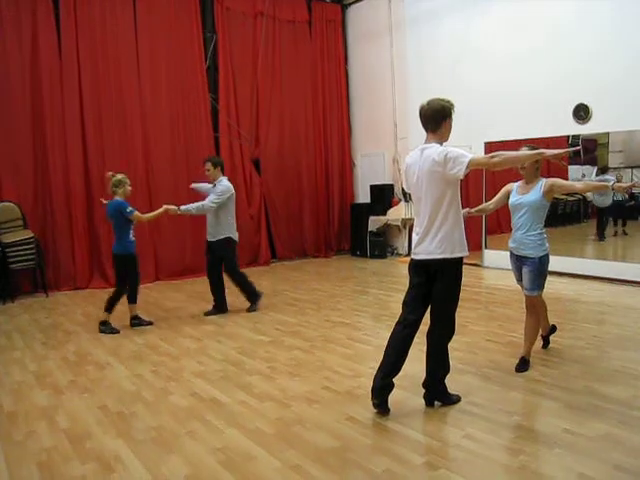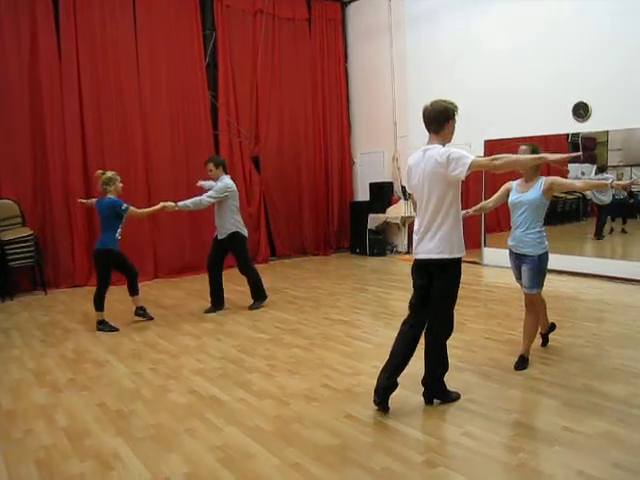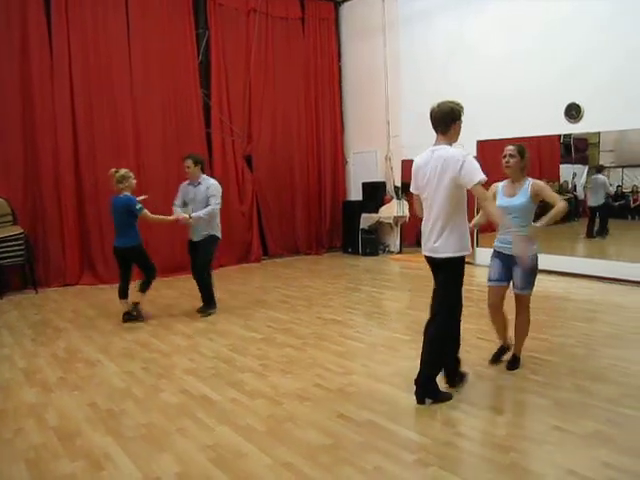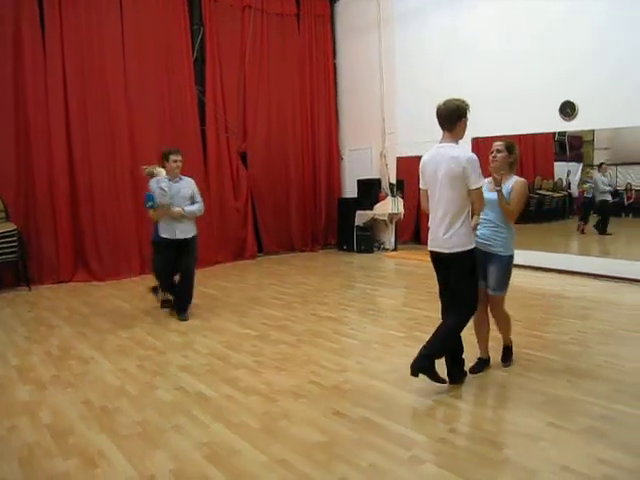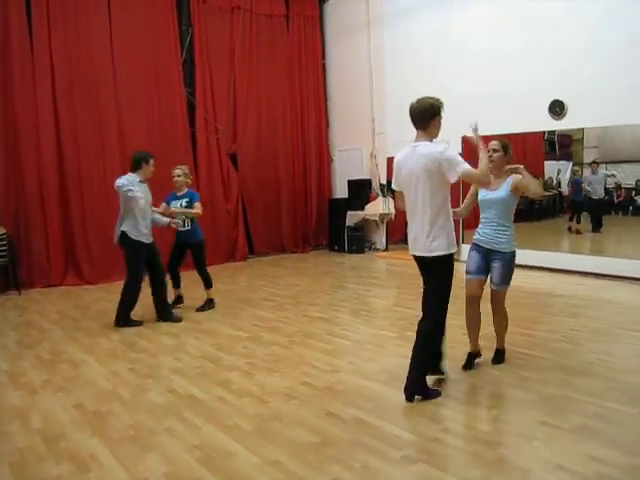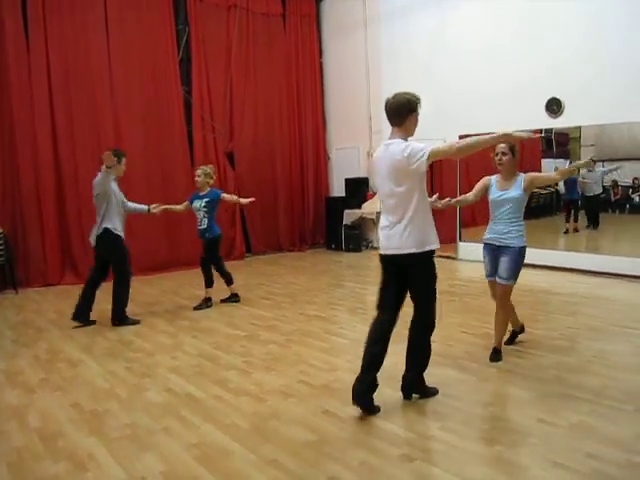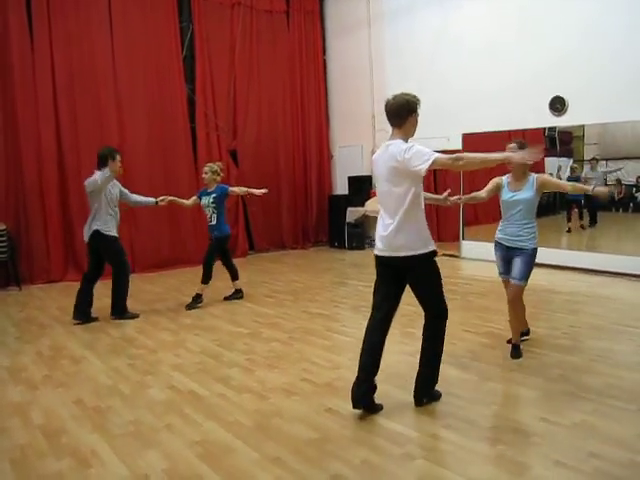
dt=0.4s
person 1, frame 1
left shoulder: (411, 160)
right shoulder: (445, 156)
right elbow: (492, 161)
left wrist: (456, 211)
right wrist: (540, 153)
left hip: (420, 254)
right hip: (446, 254)
left knee: (408, 320)
right knee: (441, 324)
left ankle: (381, 387)
right ankle: (435, 390)
person 1, frame 2
left shoulder: (413, 161)
right shoulder: (447, 157)
right elbow: (493, 164)
right wrist: (542, 158)
left hip: (421, 252)
right hip: (444, 254)
left knee: (415, 320)
right knee: (439, 323)
left ankle: (385, 385)
right ankle: (434, 388)
person 1, frame 3
left shoulder: (420, 161)
right shoulder: (461, 160)
right elbow: (485, 200)
left hip: (431, 246)
right hip: (451, 249)
left knee: (450, 311)
right knee: (442, 314)
left ankle: (452, 370)
right ankle: (426, 385)
person 1, frame 4
left shoulder: (427, 158)
right shoulder: (467, 158)
right elbow: (478, 206)
left hip: (435, 244)
right hip: (460, 245)
left knee: (450, 306)
right knee: (465, 306)
left ankle: (455, 368)
right ankle: (427, 357)
person 1, frame 5
left shoulder: (400, 158)
right shoulder: (441, 154)
right elbow: (483, 179)
left hip: (417, 245)
right hip: (439, 246)
left knee: (434, 307)
right knee: (432, 313)
left ankle: (433, 361)
right ankle: (416, 382)
person 1, frame 6
left shoulder: (378, 155)
right shoulder: (408, 152)
right elbow: (457, 149)
left wrist: (426, 202)
right wrist: (504, 135)
left hip: (388, 248)
right hip: (415, 247)
left knee: (385, 315)
right knee: (423, 315)
left ankle: (364, 388)
right ankle: (413, 382)
person 1, frame 7
left shoulder: (380, 155)
right shoulder: (407, 153)
right elbow: (456, 162)
right wrist: (508, 156)
left hip: (385, 250)
right hip: (414, 249)
left knee: (380, 319)
right knee: (436, 314)
left ankle: (363, 391)
right ankle: (424, 388)
person 2, frame 1
left shoulder: (547, 185)
right shoulder: (511, 188)
left elbow: (579, 186)
right elbow: (490, 206)
left wrist: (612, 186)
right wrist: (472, 211)
left hip: (535, 253)
right hip: (515, 251)
left knee: (531, 303)
right knee: (533, 297)
left ankle: (525, 354)
right ankle: (546, 328)
person 2, frame 2
left shoulder: (547, 183)
right shoulder: (510, 186)
left elbow: (579, 184)
right elbow: (489, 204)
left wrist: (611, 183)
right wrist: (471, 210)
left hip: (534, 251)
right hip: (514, 249)
left knee: (530, 301)
right knee: (532, 296)
left ankle: (524, 352)
right ankle: (545, 326)
person 2, frame 3
left shoulder: (533, 186)
right shoulder: (496, 188)
left elbow: (561, 204)
right elbow: (483, 216)
left wrist: (538, 225)
right wrist: (468, 226)
right hip: (500, 251)
left knee: (522, 304)
right knee: (493, 303)
left ankle: (516, 353)
right ankle: (504, 343)
person 2, frame 4
left shoulder: (518, 183)
right shoulder: (485, 182)
left elbow: (510, 217)
left wrist: (499, 189)
left hip: (500, 251)
right hip: (477, 247)
left knee: (496, 306)
right knee: (478, 305)
left ankle: (507, 344)
right ankle: (483, 356)
person 2, frame 5
left shoulder: (516, 181)
left elbow: (538, 193)
right elbow: (463, 211)
left wrist: (521, 171)
left hip: (503, 249)
right hip: (479, 245)
left knee: (497, 302)
right knee: (471, 297)
left ankle: (500, 347)
right ankle: (474, 349)
person 2, frame 6
left shoulder: (526, 180)
right shoulder: (488, 181)
left elbow: (556, 176)
right elbow: (470, 197)
left wrist: (574, 167)
right wrist: (453, 201)
left hip: (513, 245)
right hip: (490, 242)
left knee: (502, 297)
right knee: (497, 296)
left ankle: (497, 345)
right ankle: (517, 326)
person 2, frame 7
left shoulder: (538, 180)
right shoulder: (499, 182)
left elbow: (567, 186)
right elbow: (482, 195)
left wrist: (592, 189)
right wrist: (463, 198)
left hip: (525, 246)
right hip: (502, 243)
left knee: (514, 297)
right knee: (512, 293)
left ankle: (516, 340)
right ankle: (523, 328)
person 3, frame 1
left shoulder: (225, 187)
right shoulder: (215, 186)
left elbow: (206, 206)
left wrist: (180, 209)
right wrist: (195, 186)
left hip: (226, 237)
right hip: (213, 237)
left knee: (231, 270)
right knee: (212, 271)
left ankle: (254, 296)
right ankle: (220, 305)
person 3, frame 2
left shoulder: (226, 185)
right shoulder: (221, 184)
left elbow: (203, 201)
left wrist: (177, 205)
right wrist: (202, 183)
left hip: (234, 233)
right hip: (222, 234)
left knee: (245, 267)
right knee: (213, 266)
left ankle: (260, 297)
right ankle: (217, 302)
person 3, frame 3
left shoulder: (212, 185)
right shoulder: (184, 187)
left elbow: (213, 209)
right elbow: (177, 207)
left wrist: (192, 216)
right wrist: (181, 215)
left hip: (210, 235)
right hip: (193, 236)
left knee: (203, 268)
right knee: (196, 270)
left ankle: (210, 303)
right ankle: (208, 302)
person 3, frame 4
left shoulder: (189, 183)
left elbow: (200, 207)
left wrist: (182, 211)
left hip: (188, 234)
right hip: (166, 236)
left knee: (187, 272)
right knee: (164, 273)
left ankle: (182, 307)
right ankle: (179, 295)
person 3, frame 5
left shoulder: (145, 186)
right shoulder: (127, 181)
right elbow: (119, 185)
left wrist: (168, 222)
right wrist: (137, 198)
left hip: (146, 238)
right hip: (132, 237)
left knee: (158, 273)
right knee: (135, 277)
left ankle: (164, 312)
right ankle: (123, 318)
person 3, frame 6
left shoulder: (111, 183)
right shoulder: (103, 182)
left elbow: (124, 205)
right elbow: (103, 179)
left wrist: (147, 209)
right wrist: (108, 167)
left hip: (107, 235)
right hip: (110, 234)
left knee: (97, 275)
right knee: (123, 275)
left ankle: (81, 315)
right ankle: (119, 317)
person 3, frame 7
left shoulder: (113, 184)
right shoulder: (93, 182)
left elbow: (130, 198)
right elbow: (98, 182)
left wrist: (155, 201)
right wrist: (111, 173)
left hip: (97, 234)
right hip: (102, 233)
left knee: (92, 273)
right knee: (122, 269)
left ankle: (81, 313)
right ankle: (119, 310)
person 4, frame 1
left shoulder: (113, 204)
right shoulder: (120, 204)
right elbow: (142, 218)
right wrist: (162, 210)
left hip: (124, 251)
right hip: (124, 252)
left knee: (133, 283)
right knee: (121, 287)
left ankle: (134, 317)
right ankle: (104, 322)
person 4, frame 2
left shoulder: (101, 202)
right shoulder: (114, 203)
left elbow: (93, 202)
right elbow: (138, 213)
left wrist: (87, 202)
right wrist: (159, 207)
left hip: (111, 249)
right hip: (105, 250)
left knee: (132, 273)
right knee: (103, 284)
left ankle: (139, 308)
right ankle: (100, 322)
person 4, frame 3
left shoulder: (115, 200)
right shoulder: (130, 200)
right elbow: (150, 217)
left wrist: (136, 200)
right wrist: (172, 218)
left hip: (118, 246)
right hip: (132, 245)
left knee: (124, 278)
right knee: (151, 271)
left ankle: (127, 312)
right ankle: (136, 305)
person 4, frame 4
left shoulder: (163, 192)
right shoulder: (151, 196)
left elbow: (166, 209)
right elbow: (153, 217)
right hip: (161, 238)
left ankle: (159, 290)
right ankle: (164, 298)
person 4, frame 5
left shoulder: (192, 194)
right shoulder: (170, 196)
left elbow: (198, 212)
right elbow: (161, 211)
left wrist: (180, 211)
left hip: (195, 238)
right hip: (180, 238)
left knee: (201, 268)
right knee: (172, 267)
left ankle: (210, 300)
right ankle: (178, 296)
person 4, frame 6
left shoulder: (213, 193)
right shoulder: (195, 195)
left elbow: (228, 197)
right elbow: (182, 207)
left wrist: (240, 200)
right wrist: (166, 207)
left hip: (212, 235)
right hip: (205, 235)
left knee: (205, 265)
right knee: (219, 266)
left ankle: (207, 299)
right ankle: (234, 294)
person 4, frame 7
left shoulder: (221, 189)
right shoulder: (203, 192)
left elbow: (237, 190)
right elbow: (189, 203)
left wrist: (251, 191)
right wrist: (173, 199)
left hip: (220, 233)
right hip: (214, 233)
left knee: (207, 262)
right knee: (227, 261)
left ankle: (198, 296)
right ankle: (238, 291)
